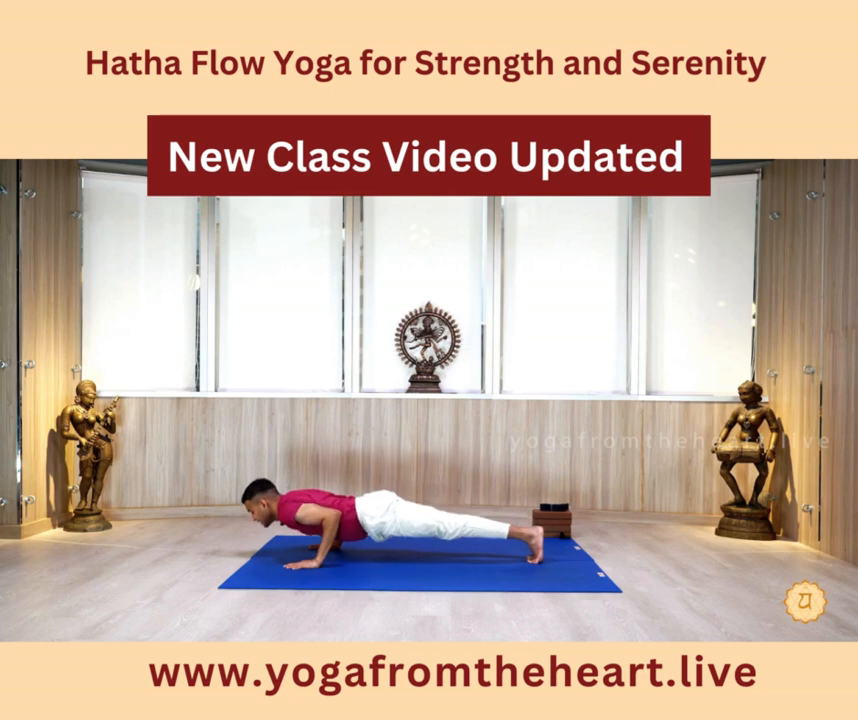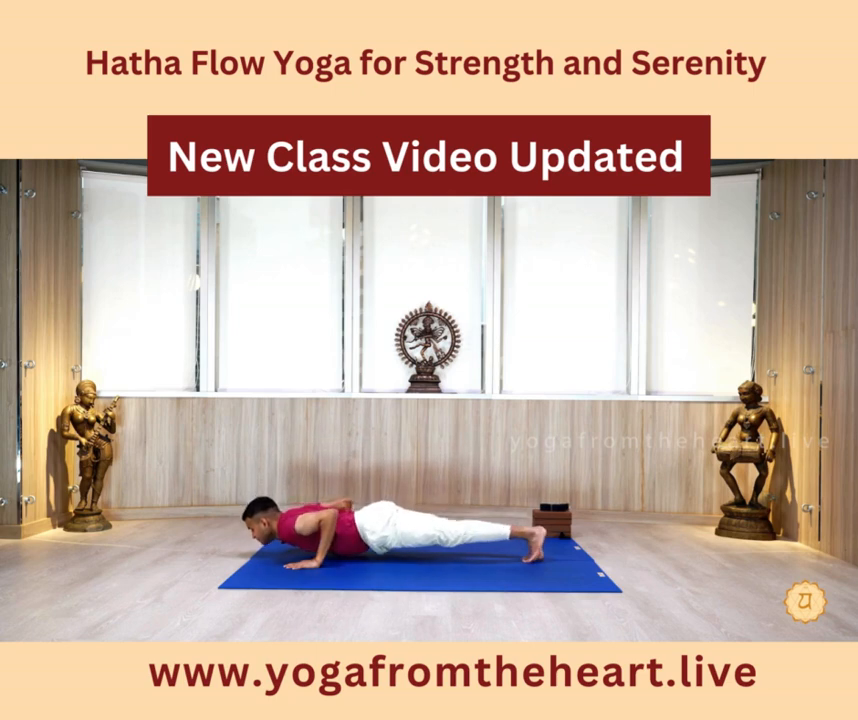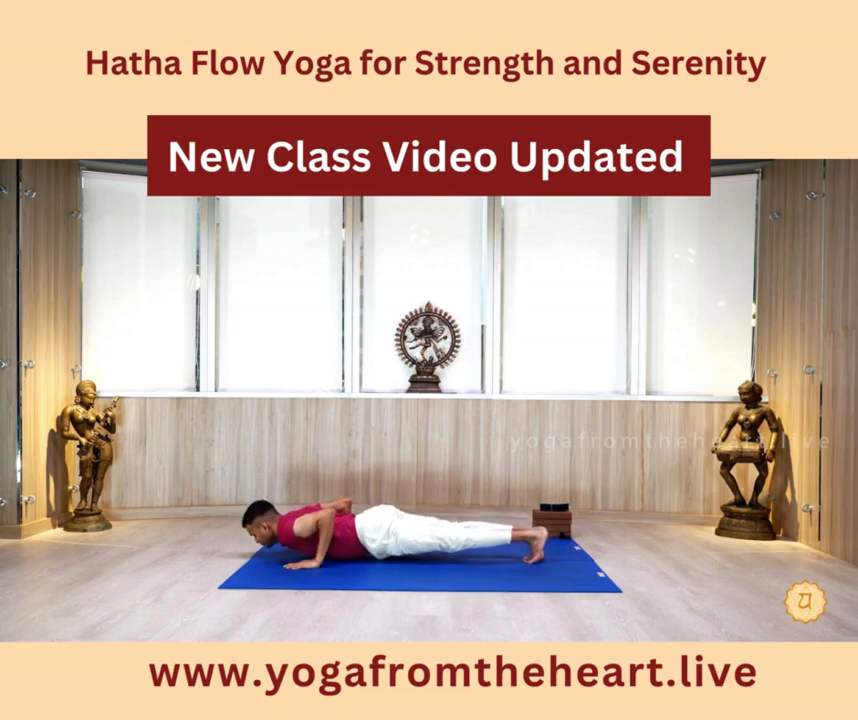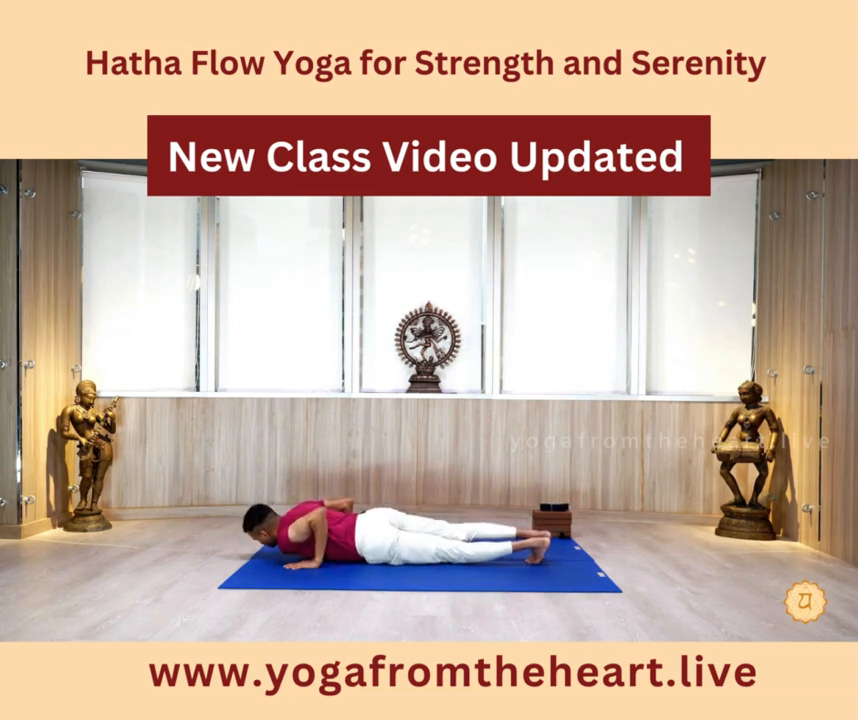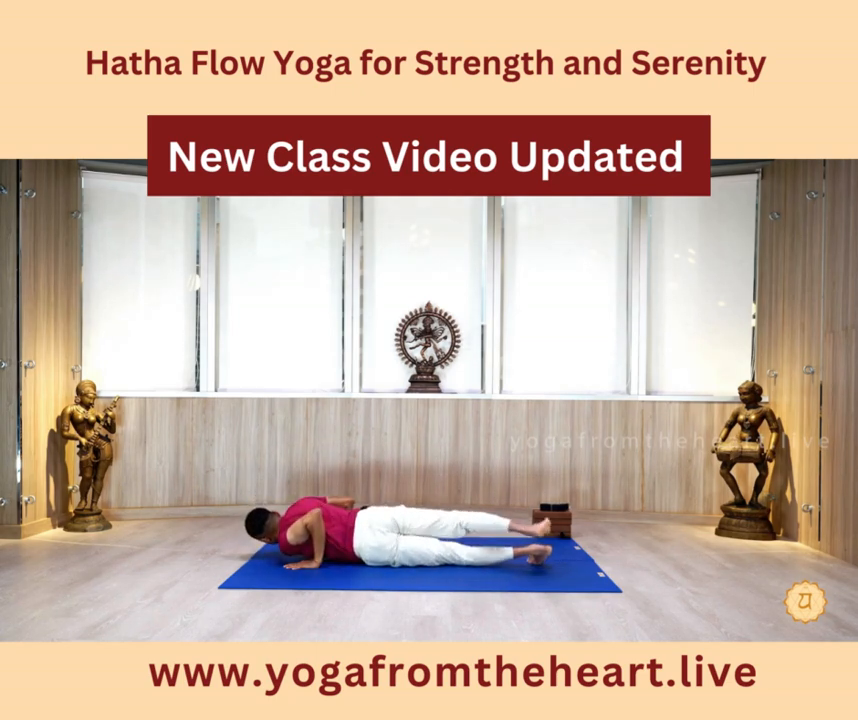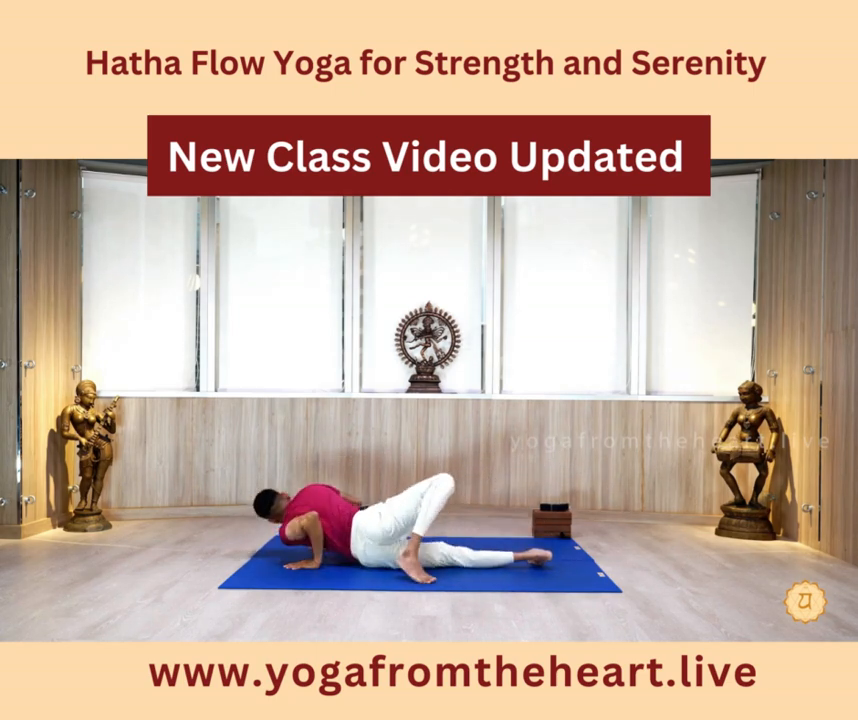
dt=0.7s
person 1, frame 1
left shoulder: (287, 509)
right shoulder: (295, 499)
left elbow: (332, 516)
left wrist: (318, 559)
right wrist: (334, 543)
left hip: (376, 516)
right hip: (375, 505)
left knee: (447, 527)
right knee: (450, 524)
left ankle: (527, 534)
right ankle: (526, 531)
person 1, frame 2
left shoulder: (288, 527)
right shoulder: (296, 516)
left elbow: (330, 515)
right elbow: (344, 503)
left wrist: (318, 559)
right wrist: (335, 542)
left hip: (376, 528)
right hip: (376, 516)
left knee: (448, 534)
right knee: (451, 529)
left ankle: (529, 532)
right ankle: (528, 529)
person 1, frame 3
left shoulder: (288, 530)
right shoulder: (298, 517)
left elbow: (327, 516)
right elbow: (344, 502)
left wrist: (317, 559)
left hip: (377, 534)
right hip: (378, 518)
left knee: (452, 540)
right knee: (455, 530)
left ankle: (529, 535)
right ankle: (530, 530)
person 1, frame 4
left shoulder: (287, 538)
right shoulder: (299, 510)
left elbow: (319, 515)
right elbow: (347, 502)
left wrist: (317, 559)
left hip: (376, 545)
right hip: (377, 517)
left knee: (454, 552)
right knee: (459, 533)
left ankle: (531, 544)
right ankle: (531, 533)
person 1, frame 5
left shoulder: (287, 541)
right shoulder: (300, 504)
left elbow: (315, 518)
right elbow: (347, 501)
left wrist: (317, 559)
left hip: (373, 550)
right hip: (375, 516)
left knee: (452, 553)
right knee: (458, 521)
left ankle: (526, 549)
right ankle: (525, 529)
person 1, frame 6
left shoulder: (288, 530)
right shoulder: (312, 489)
left elbow: (310, 519)
left wrist: (316, 559)
left hip: (367, 552)
right hip: (371, 524)
left knee: (452, 554)
